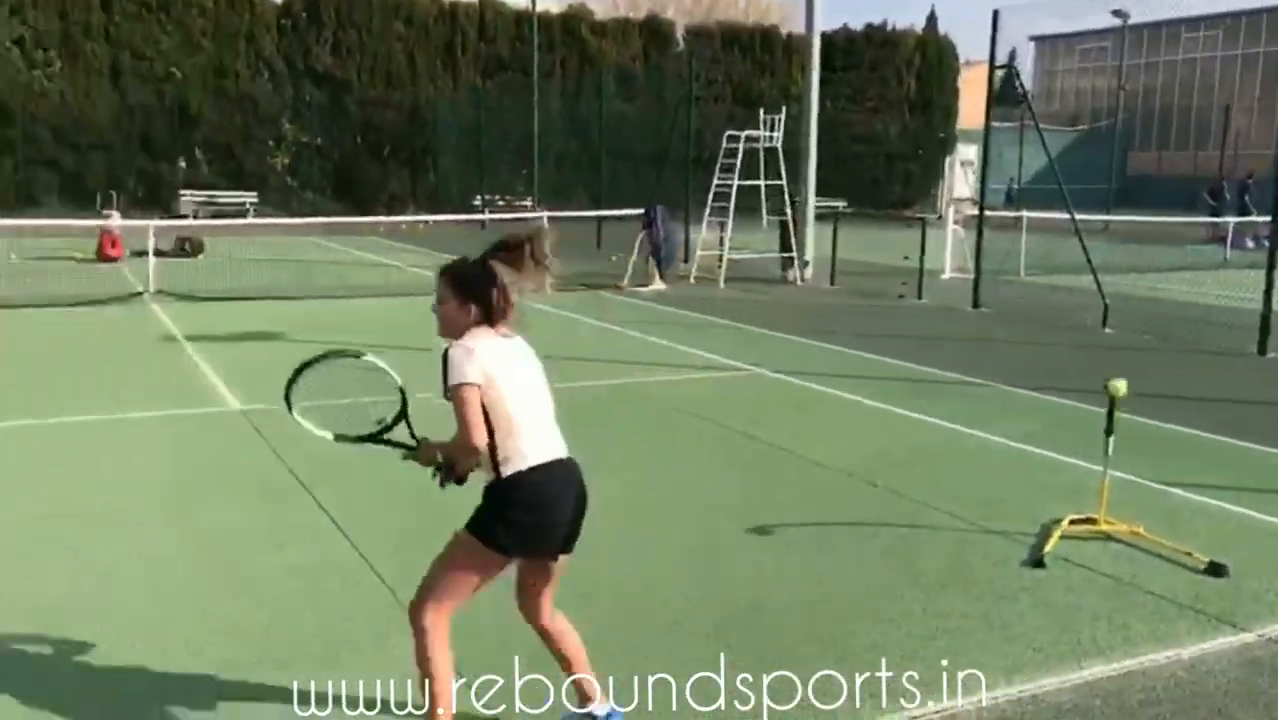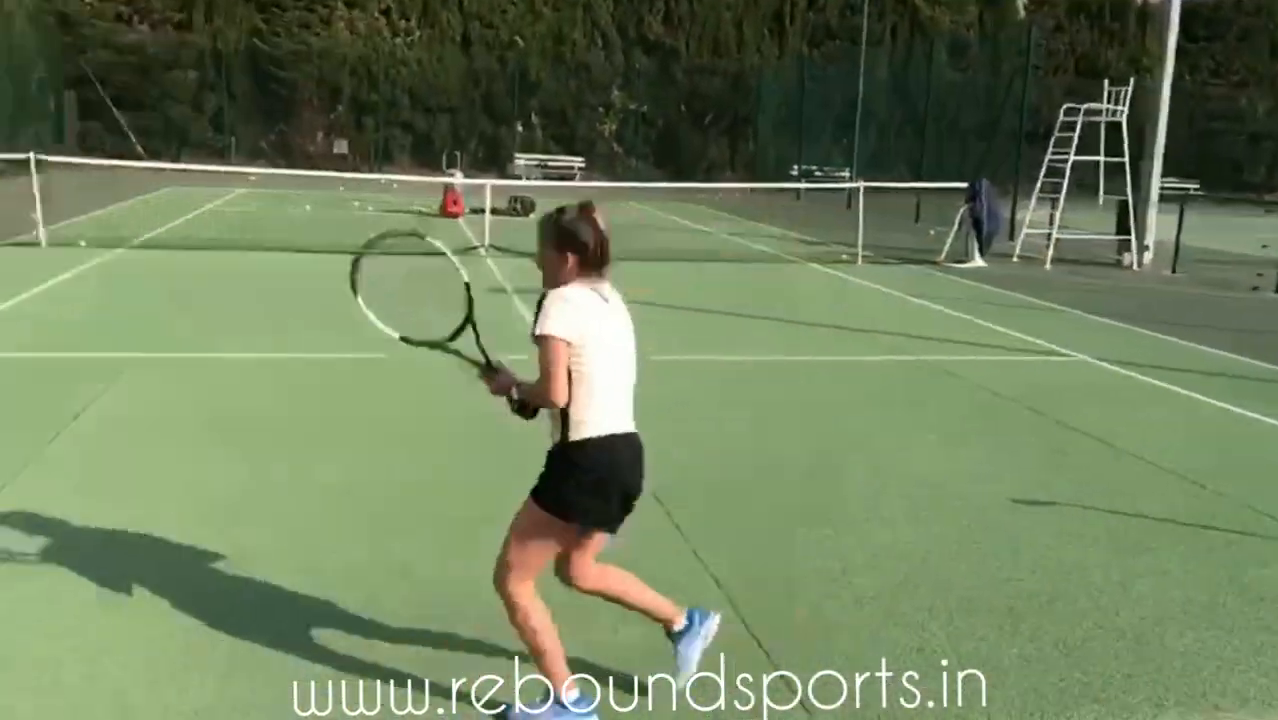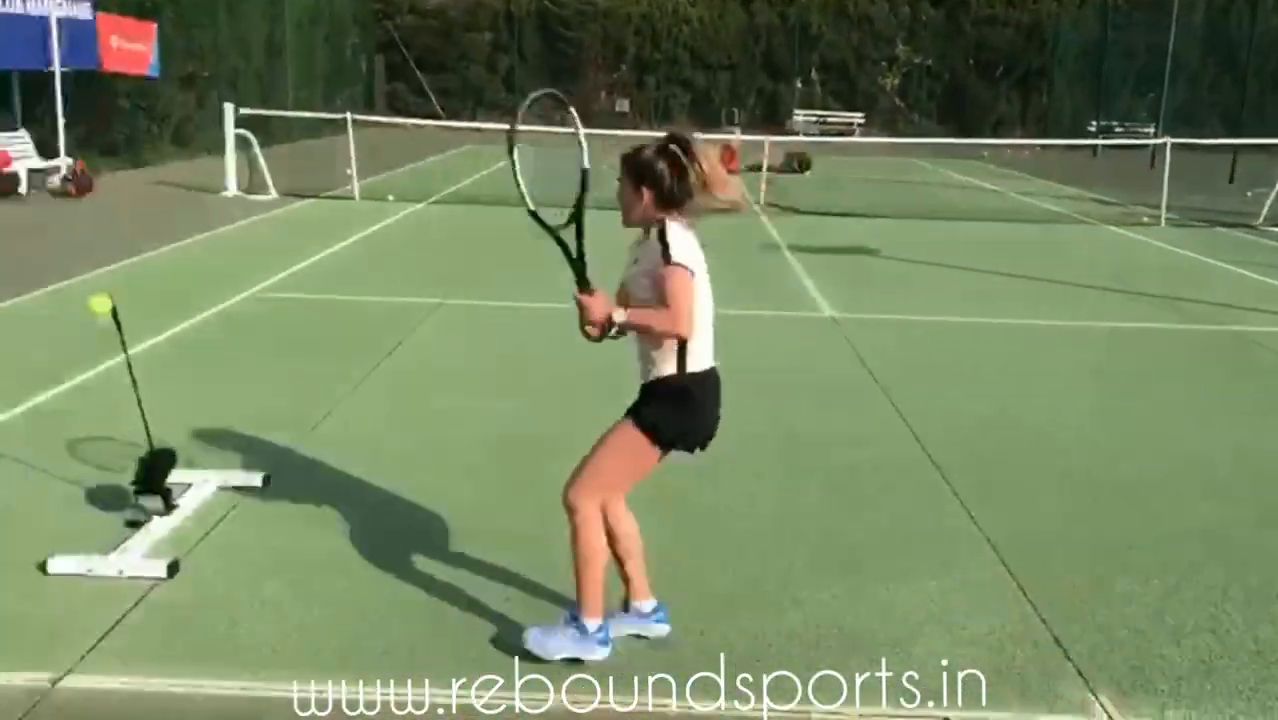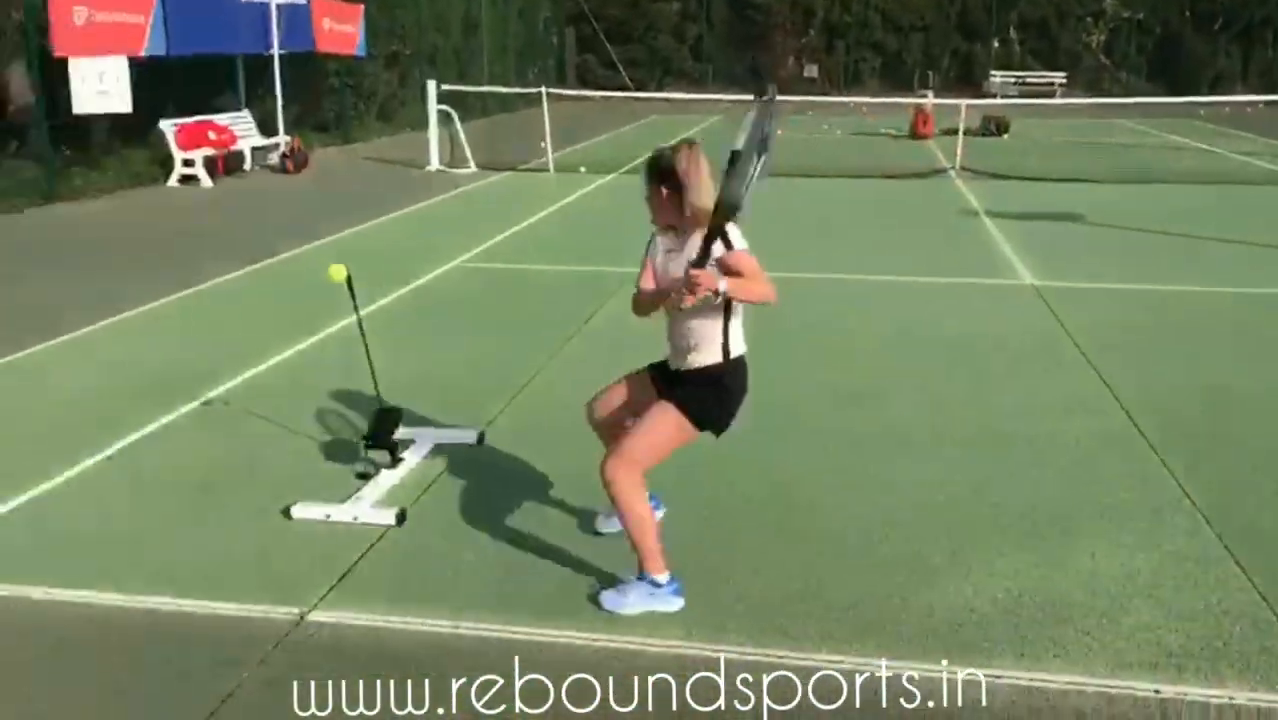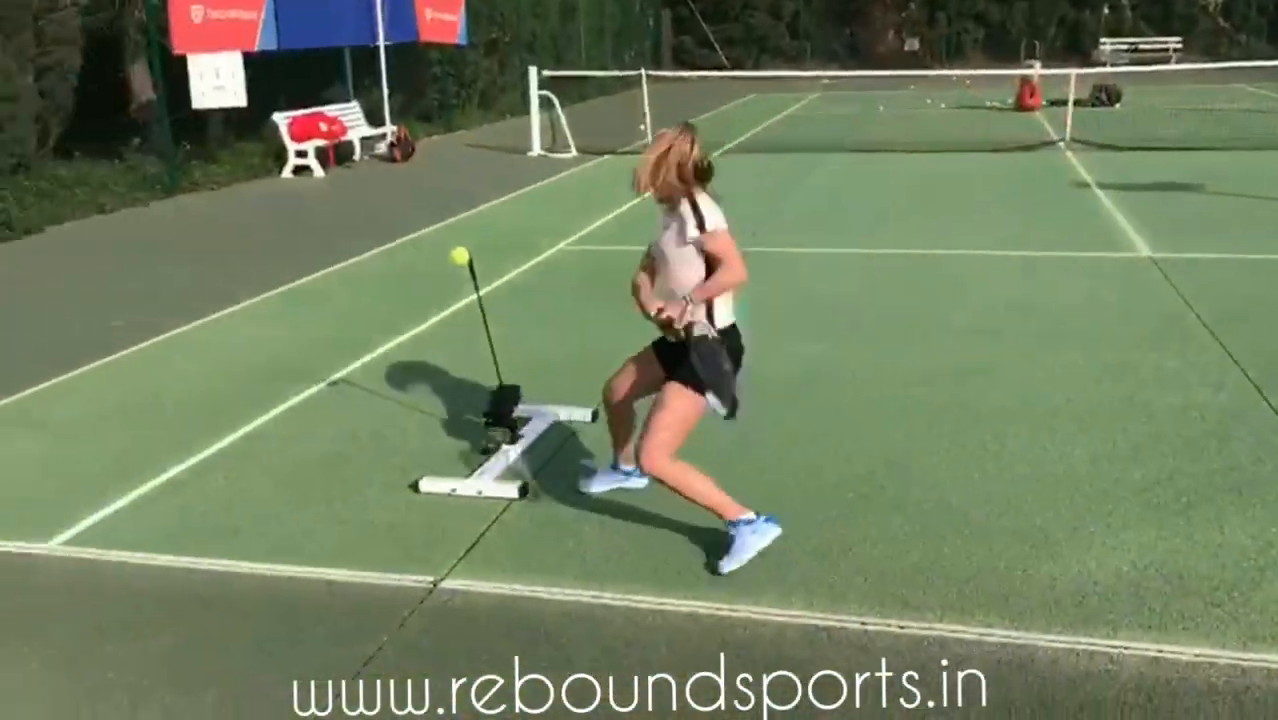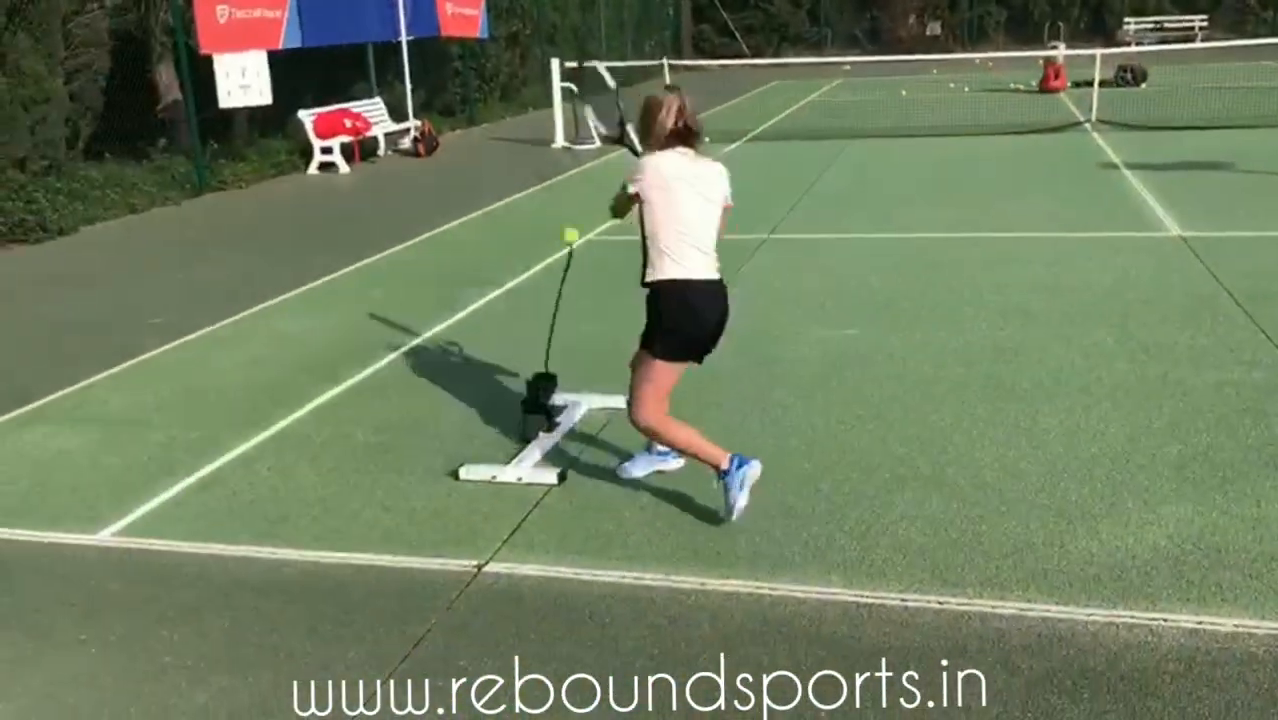
dt=0.2s
person 1, frame 1
left shoulder: (464, 352)
right shoulder: (516, 345)
left elbow: (475, 442)
left wrist: (436, 453)
right wrist: (459, 459)
left hip: (524, 495)
right hip: (565, 483)
left knee: (429, 611)
right knee: (537, 607)
person 1, frame 2
left shoulder: (558, 305)
right shoulder: (611, 302)
left elbow: (554, 395)
left wrist: (512, 386)
right wrist: (528, 392)
left hip: (585, 461)
right hip: (623, 453)
left knee: (512, 580)
right knee: (577, 570)
right ankle: (684, 622)
person 1, frame 3
left shoulder: (668, 240)
right shoulder: (662, 238)
left elbow: (680, 323)
right elbow: (649, 312)
left wrist: (615, 314)
right wrist: (605, 314)
left hip: (679, 395)
right hip: (680, 390)
left knee: (580, 495)
right knee: (604, 492)
left ankle: (590, 628)
right ankle: (644, 608)
person 1, frame 4
left shoulder: (716, 233)
right shoulder: (661, 240)
left elbow: (765, 290)
right elbow: (641, 304)
left wrist: (717, 287)
right wrist: (669, 292)
left hip: (713, 379)
right hip: (679, 368)
left knee: (618, 470)
right knee: (601, 412)
left ankle: (658, 583)
right ankle: (640, 503)
person 1, frame 5
left shoulder: (697, 210)
right shoulder: (675, 213)
left elbow: (734, 270)
right elbow: (643, 276)
left wrist: (688, 303)
right wrist: (654, 308)
right hip: (679, 340)
left knee: (656, 458)
right knee: (614, 392)
left ankle: (749, 523)
right ankle: (624, 468)
person 1, frame 6
left shoulder: (648, 167)
right shoulder: (716, 172)
left elbow: (618, 208)
left hip: (678, 300)
right hip: (710, 295)
left knee: (645, 414)
right knee: (644, 370)
left ankle: (731, 465)
right ankle: (663, 450)
